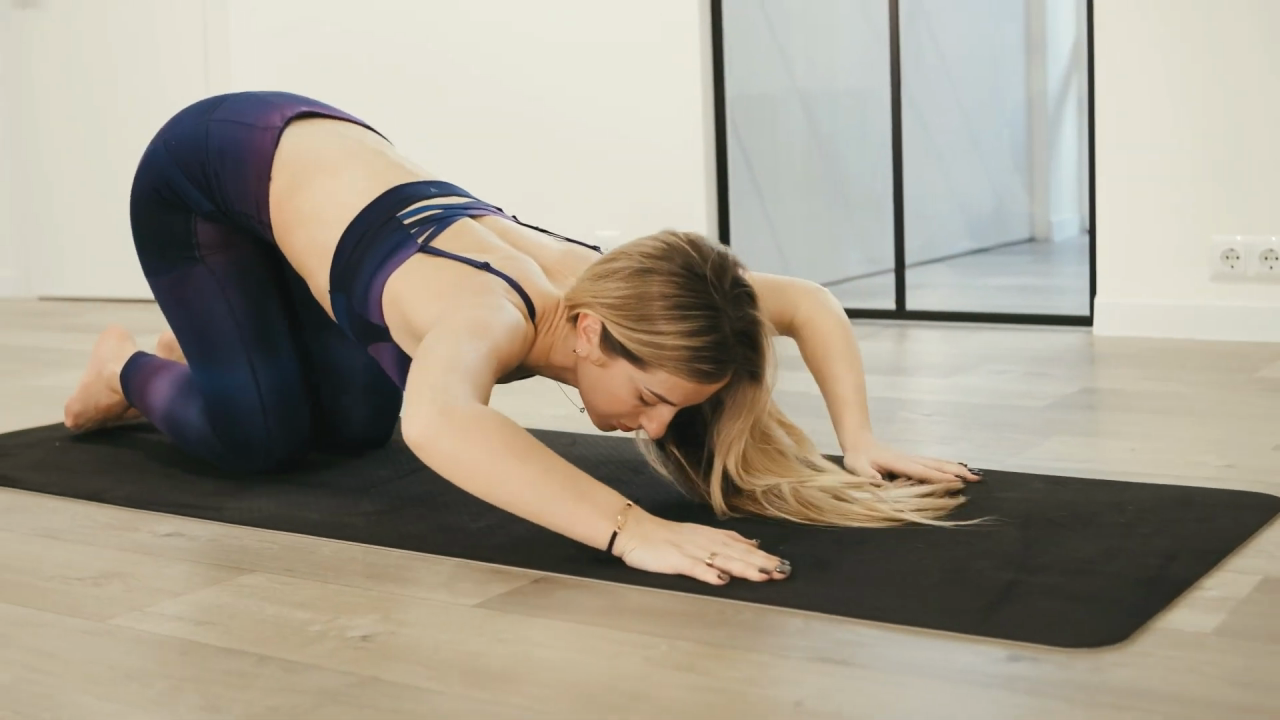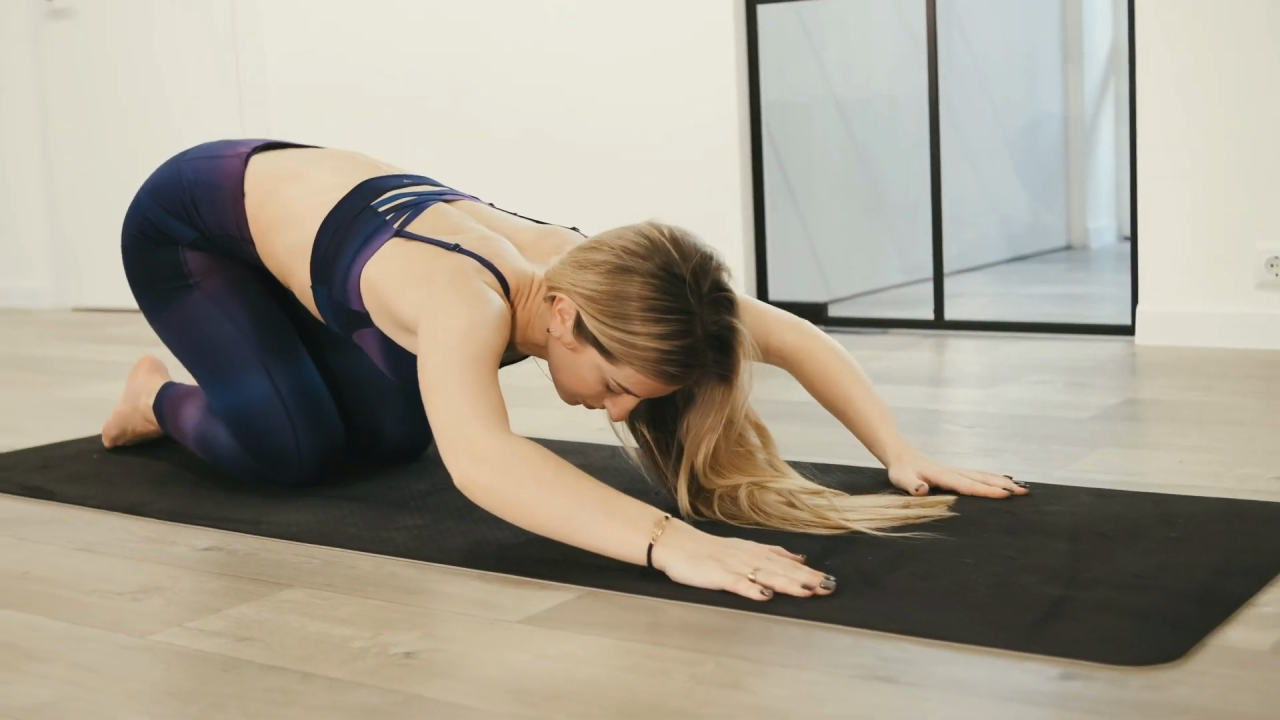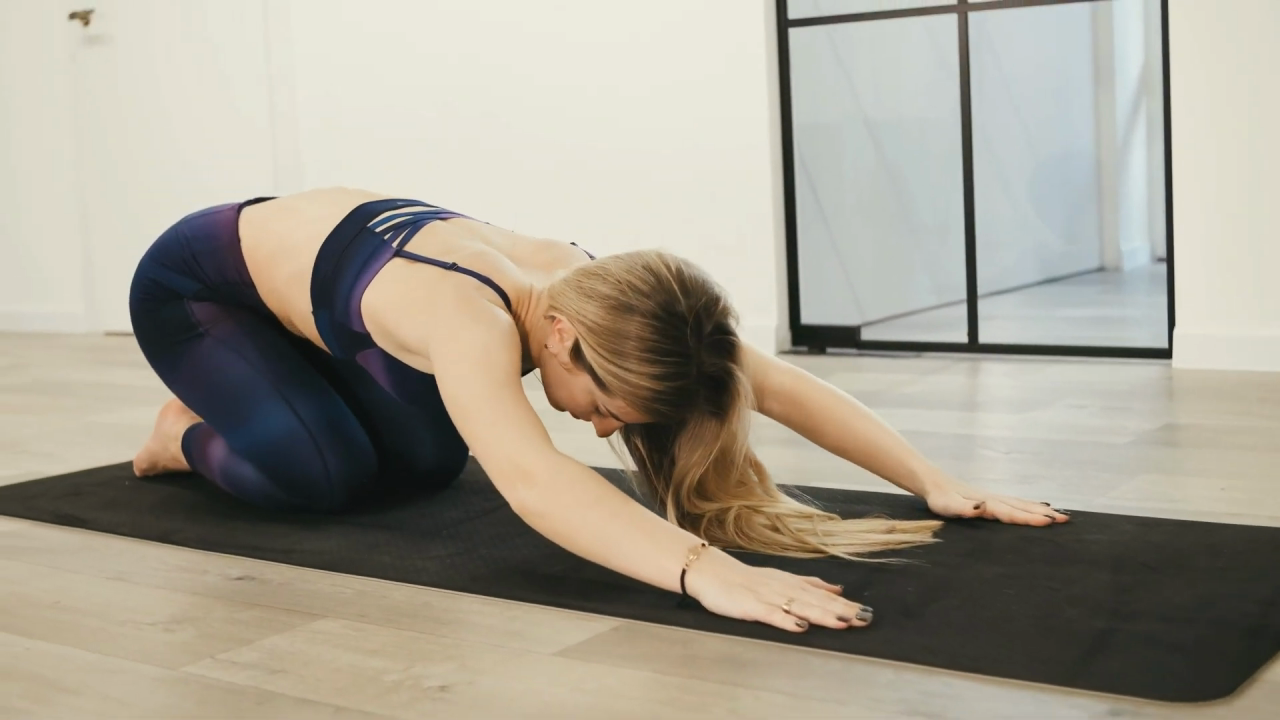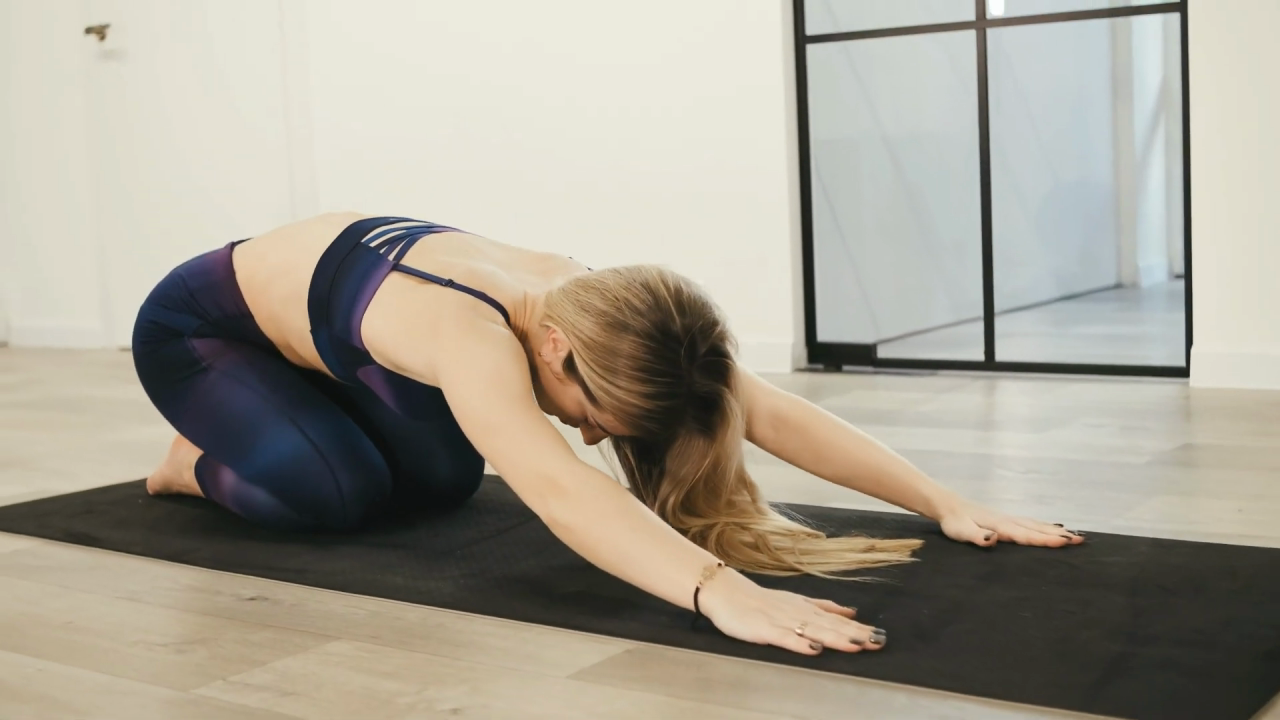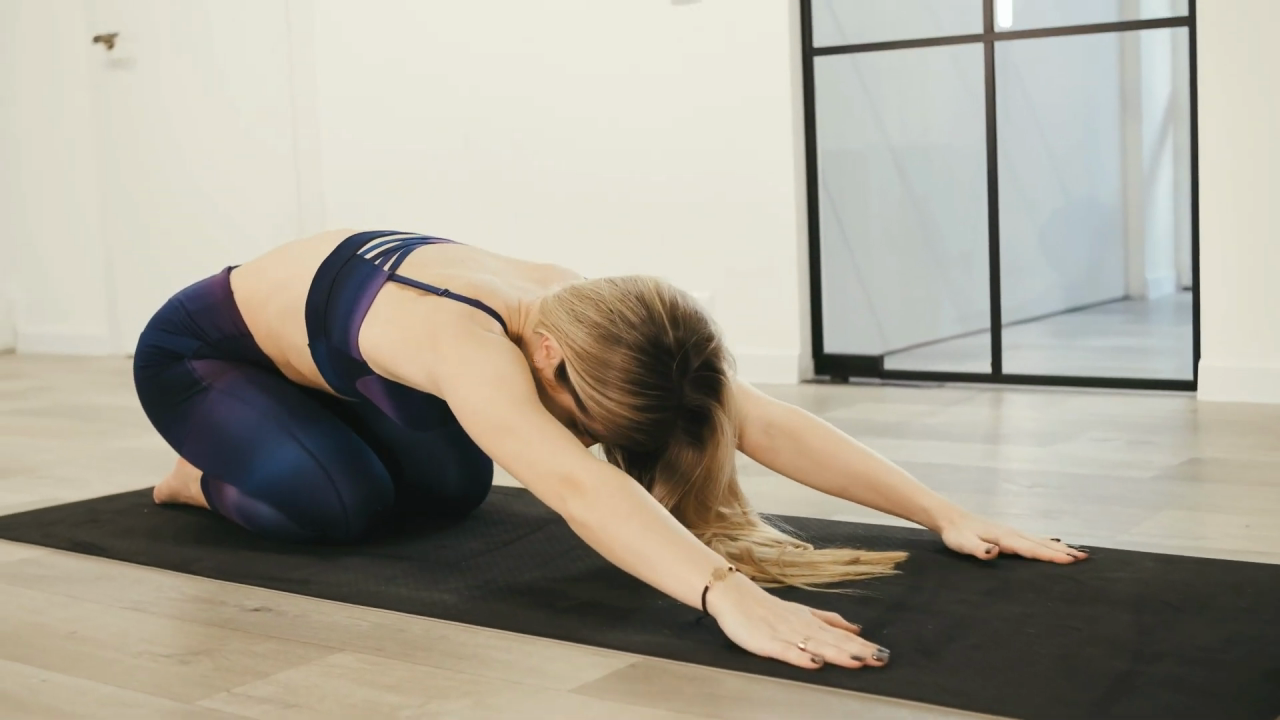
dt=0.5s
person 1, frame 1
left shoulder: (614, 293)
right shoulder: (493, 317)
left elbow: (809, 304)
right elbow: (438, 423)
left wrist: (858, 443)
right wrist: (628, 530)
left hip: (317, 152)
right hip: (204, 170)
left knee: (355, 425)
right knee: (260, 434)
left ankle: (196, 356)
right ankle: (130, 371)
person 1, frame 2
left shoulder: (595, 278)
right shoulder: (470, 300)
left elbow: (792, 335)
right elbow: (480, 458)
left wrist: (899, 455)
right wrist: (669, 541)
left hip: (295, 202)
right hip: (188, 219)
left knee: (393, 436)
right knee: (289, 444)
left ankle: (238, 378)
right ankle: (165, 399)
person 1, frame 3
left shoulder: (593, 293)
right shoulder: (469, 316)
left elbow: (781, 385)
right elbow: (529, 480)
left wrist: (935, 482)
right wrist: (707, 573)
left hip: (301, 272)
right hip: (195, 281)
left knee: (426, 462)
right knee: (321, 471)
left ankle: (273, 405)
right ankle: (191, 437)
person 1, frame 4
left shoulder: (592, 305)
right shoulder: (469, 334)
left elbow: (768, 411)
right elbow: (557, 489)
left wrist: (944, 503)
right wrist: (721, 589)
left hip: (305, 320)
right hip: (196, 323)
left knee: (442, 477)
right knee: (338, 489)
left ankle: (270, 430)
right ankle: (204, 463)
person 1, frame 5
left shoulder: (588, 315)
right shoulder: (467, 343)
left elbow: (764, 422)
right elbow: (570, 486)
left wrist: (945, 514)
right wrist: (729, 592)
left hip: (310, 347)
right hip: (196, 346)
left knee: (452, 486)
right knee: (337, 500)
left ankle: (276, 442)
right ankle: (207, 477)
